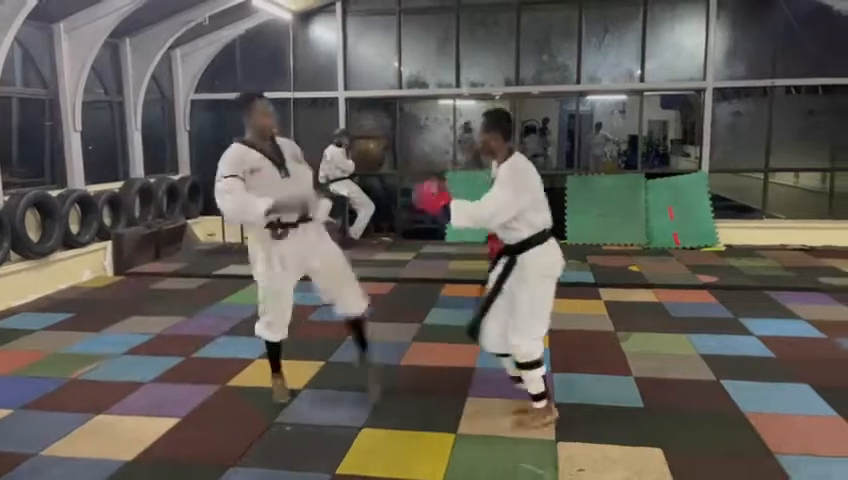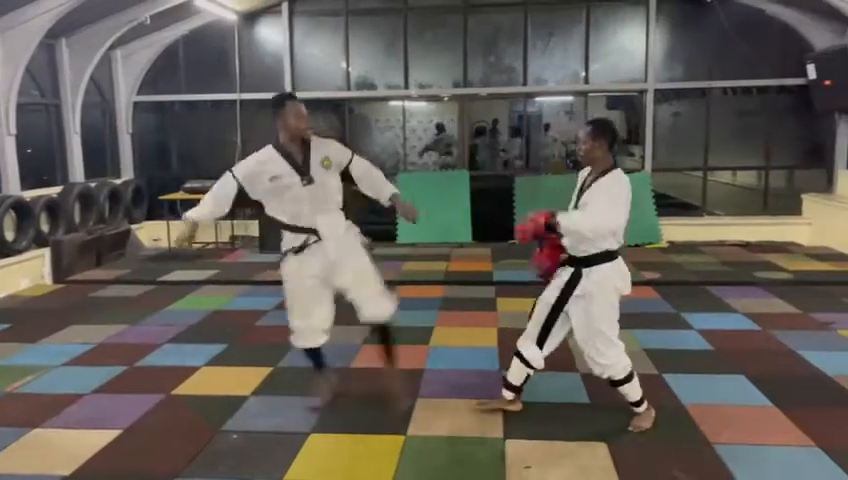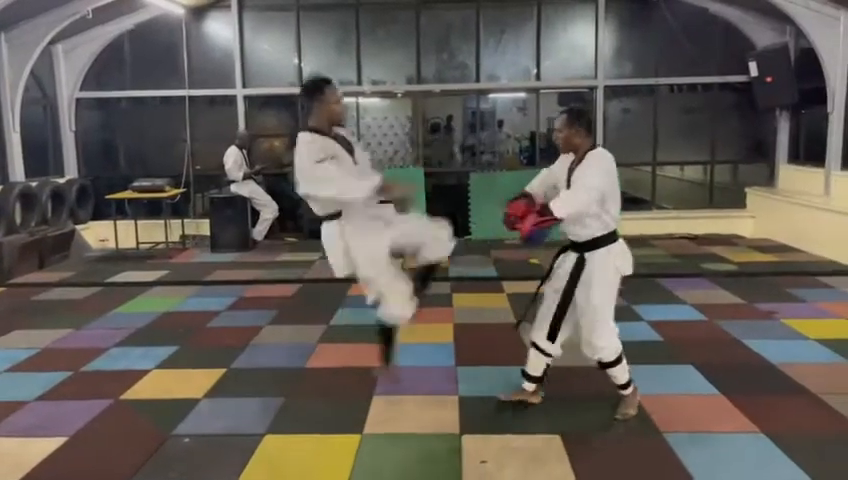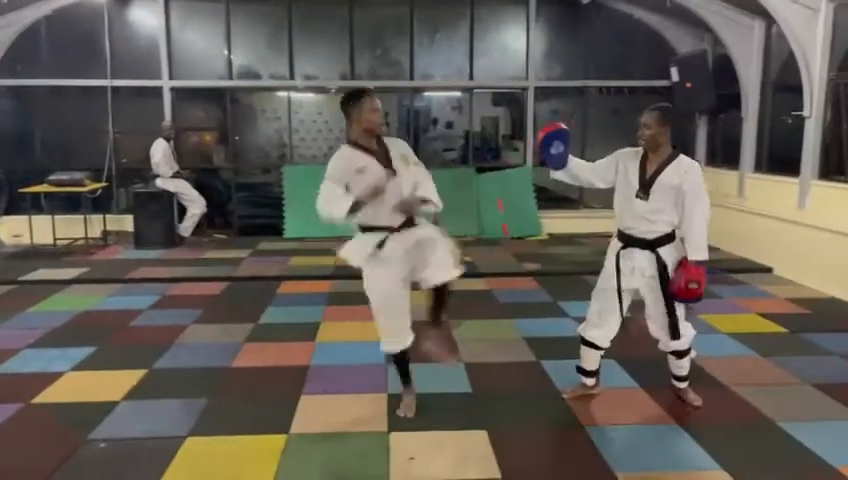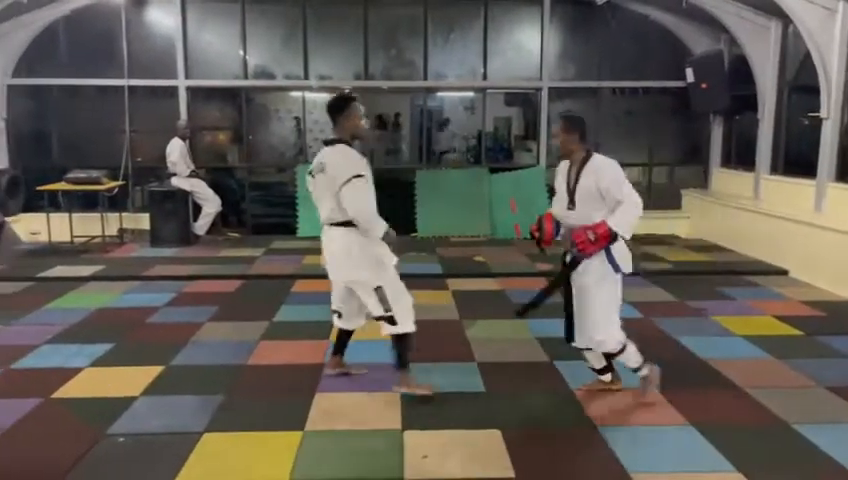
dt=1s
person 1, frame 1
left shoulder: (287, 147)
right shoulder: (234, 158)
left elbow: (306, 179)
right elbow: (231, 201)
left wrist: (316, 202)
right wrist: (277, 205)
left hip: (307, 231)
right hip: (271, 241)
left knee: (347, 292)
right knee: (275, 311)
left ankle: (364, 356)
right ankle: (277, 377)
person 1, frame 2
left shoulder: (327, 148)
right shoulder: (261, 162)
left elbow: (364, 172)
right elbow: (225, 189)
left wrist: (396, 199)
right wrist: (193, 220)
left hip: (336, 237)
right hip: (300, 247)
left knee: (372, 298)
right knee: (307, 319)
left ankle: (389, 357)
right ankle: (322, 375)
person 1, frame 3
left shoulder: (340, 136)
right shoulder: (308, 147)
right elbow: (322, 186)
left wrist: (390, 194)
right wrist: (379, 187)
left hip: (373, 216)
right hip: (351, 230)
left knee: (438, 239)
right knee: (393, 296)
left ankle: (415, 292)
right ankle: (386, 366)
person 1, frame 4
left shoulder: (400, 148)
right shoulder: (344, 161)
left elbow: (425, 185)
right elbow: (327, 207)
left wrist: (420, 204)
right wrist: (364, 199)
left hip: (412, 234)
right hip: (378, 246)
left knee: (442, 265)
right knee: (393, 323)
left ankle: (433, 329)
right ankle: (407, 389)
person 1, frame 5
left shoulder: (321, 158)
right shoulder: (349, 159)
right elbow: (360, 210)
right wrist: (384, 233)
left hip: (337, 240)
right hip: (357, 243)
left knee: (351, 305)
right knee: (397, 307)
left ankle: (335, 360)
right ankle: (404, 378)
person 2, frame 1
left shoulder: (515, 171)
right shoulder: (506, 166)
left elbow: (486, 213)
left wrist: (445, 206)
right wrist: (498, 234)
left hip: (531, 258)
right hip: (517, 256)
left knee: (522, 335)
right knee: (498, 328)
left ankle: (542, 407)
right ankle: (536, 395)
person 2, frame 2
left shoulder: (616, 183)
right shoulder: (588, 175)
left elbow: (594, 222)
left wrist: (552, 221)
right wrist: (551, 230)
left hip: (599, 275)
right hip: (573, 270)
left knee: (603, 350)
right knee: (535, 333)
left ankle: (643, 408)
right ankle: (510, 396)
person 2, frame 3
left shoulder: (601, 161)
right shoulder: (567, 161)
left elbow: (580, 197)
right elbow: (546, 181)
left wrist: (542, 212)
right wrist: (527, 200)
left hip: (600, 257)
right hip: (574, 255)
left knee: (598, 334)
right knee: (547, 323)
left ankle: (628, 393)
right ankle: (531, 389)
person 2, frame 4
left shoulder: (687, 170)
right shoulder: (625, 159)
left elbow: (695, 220)
right elbow: (590, 174)
left wrist: (695, 265)
right wrist: (560, 160)
left hip: (661, 256)
right hip: (624, 252)
left knee: (671, 324)
right knee: (599, 316)
left ankle: (682, 384)
right ankle: (589, 382)
person 2, frame 5
left shoulder: (604, 168)
right shoulder: (564, 168)
left elbow: (631, 204)
left wrist: (605, 232)
right wrist: (551, 221)
left hip: (602, 257)
right hip: (578, 254)
left knee: (602, 328)
right knee: (581, 325)
left ankle: (646, 371)
right ankle: (607, 377)
